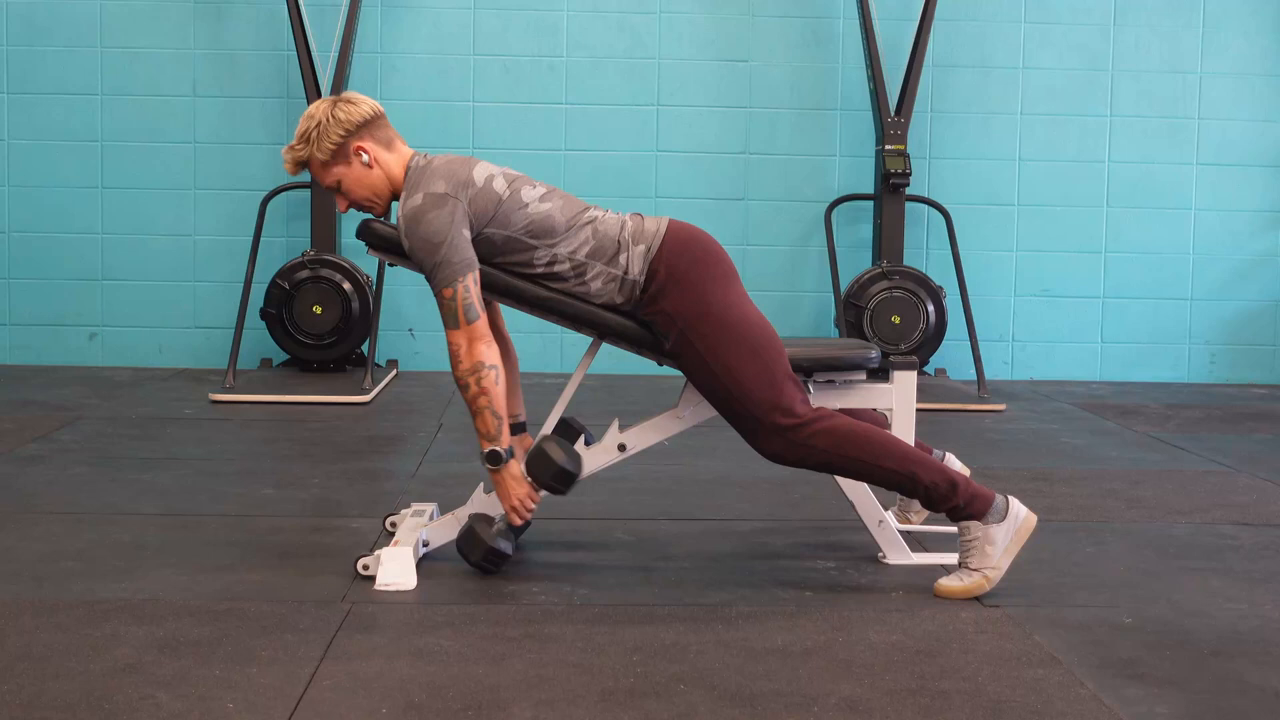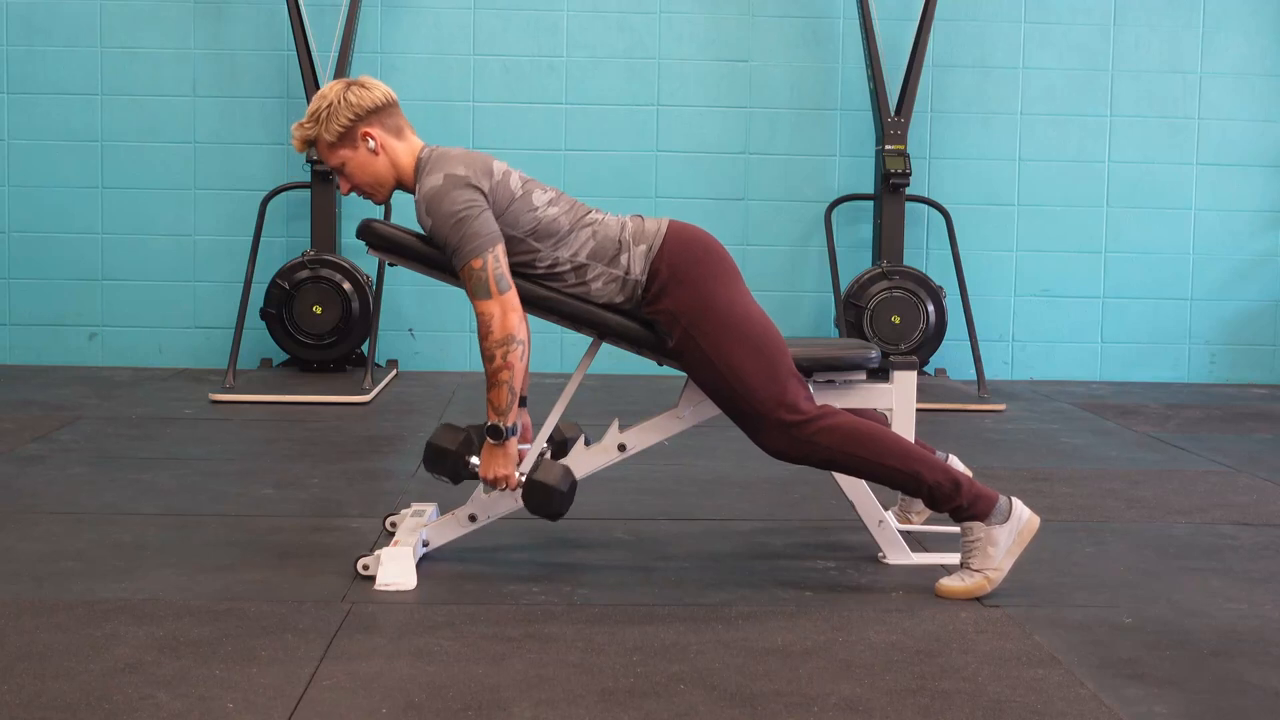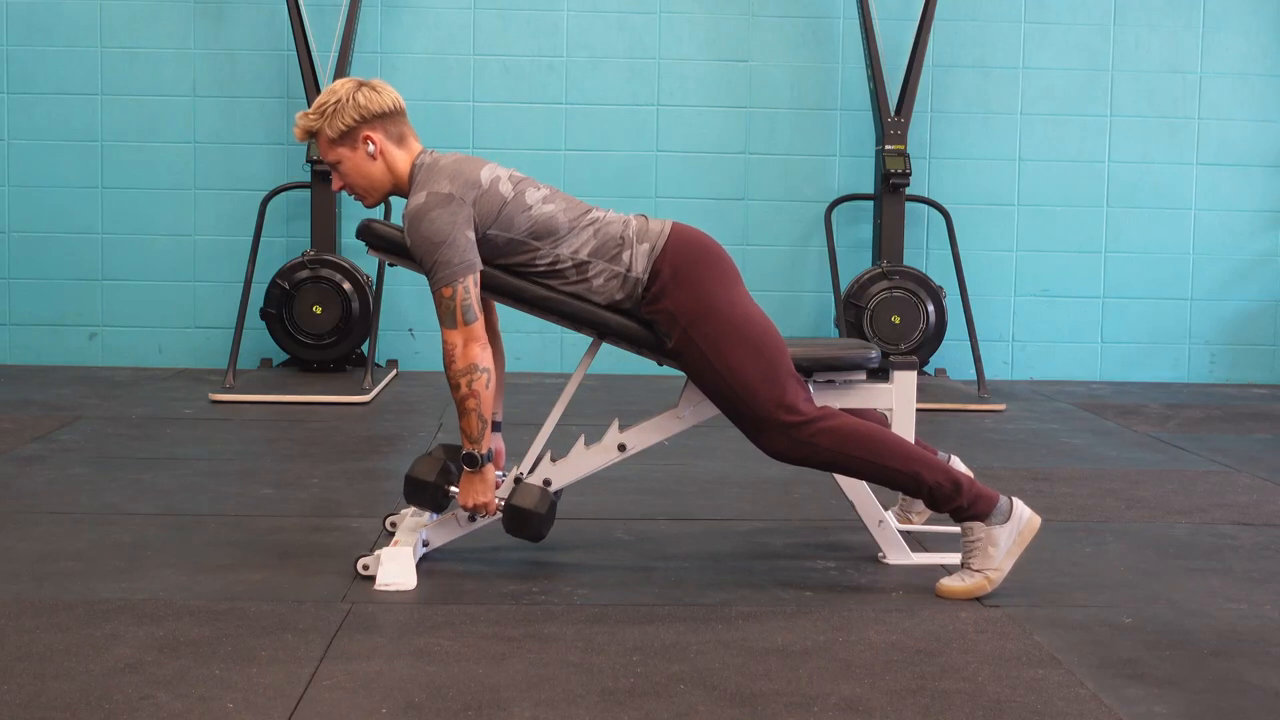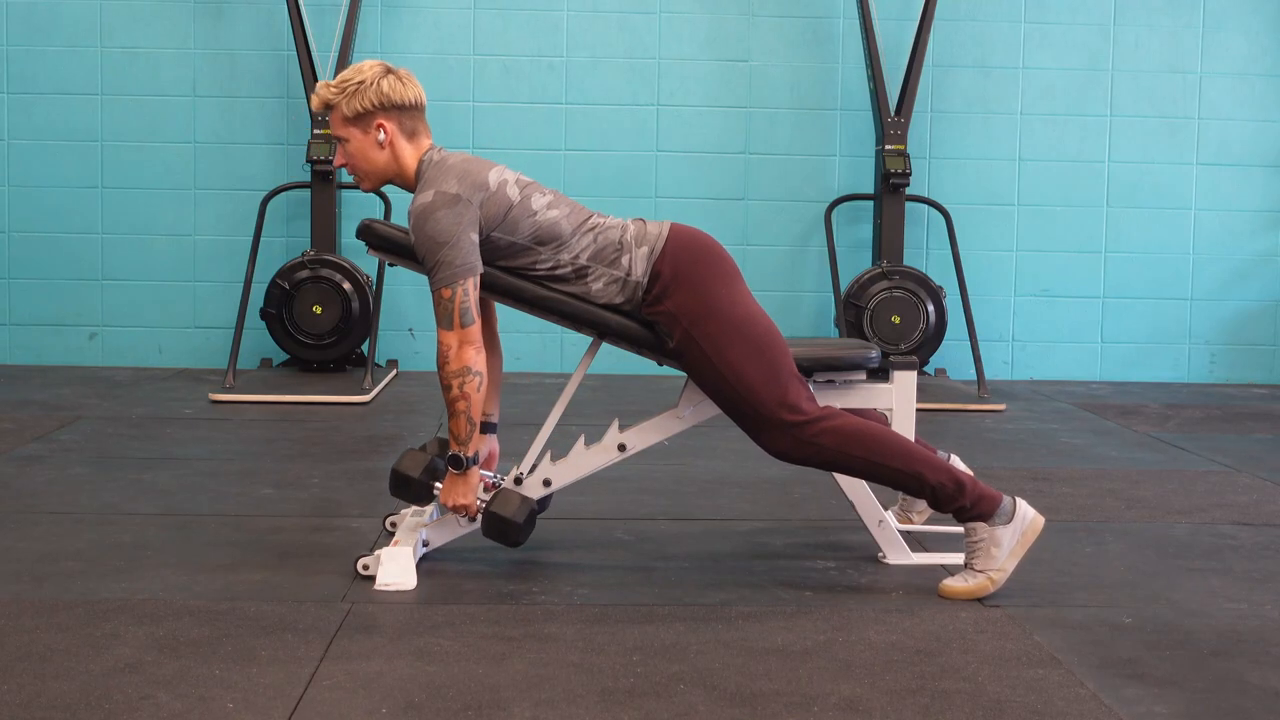
dt=0.7s
person 1, frame 1
left shoulder: (425, 210)
right shoulder: (441, 183)
left elbow: (471, 348)
right elbow: (490, 326)
left wrist: (501, 462)
right wrist: (517, 428)
left hip: (670, 275)
right hip: (665, 259)
left knee: (783, 425)
right knee: (775, 407)
left ankle: (987, 511)
right ankle: (926, 462)
person 1, frame 2
left shoulder: (445, 190)
right shoulder: (446, 178)
left elbow: (502, 322)
right elbow: (507, 305)
left wrist: (498, 438)
right wrist: (518, 408)
left hip: (670, 273)
right hip: (664, 261)
left knee: (787, 420)
right knee: (780, 405)
left ankle: (988, 511)
right ankle: (929, 467)
person 1, frame 3
left shoulder: (430, 208)
right shoulder: (447, 181)
left elbow: (467, 348)
right elbow: (482, 325)
left wrist: (476, 464)
right wrist: (493, 429)
left hip: (672, 275)
right hip: (667, 260)
left knee: (787, 423)
right knee: (779, 408)
left ankle: (990, 511)
right ankle: (926, 462)
person 1, frame 4
left shoulder: (436, 207)
right shoulder: (452, 178)
left elbow: (459, 349)
right elbow: (481, 323)
left wrist: (461, 464)
right wrist: (486, 431)
left hip: (673, 279)
right hip: (670, 262)
left knee: (789, 423)
right knee: (779, 410)
left ankle: (992, 511)
right ankle: (926, 462)
